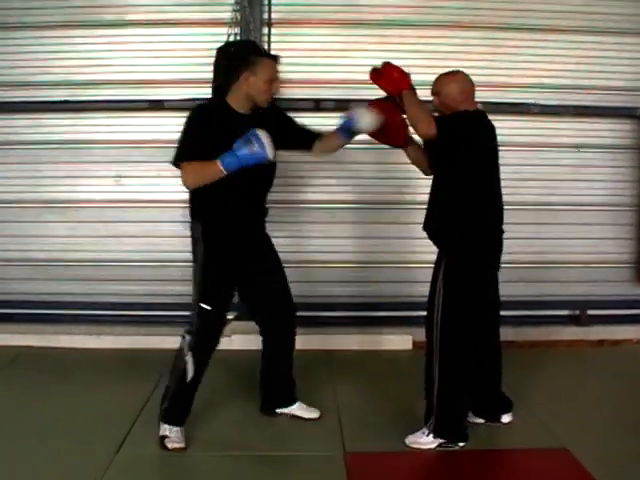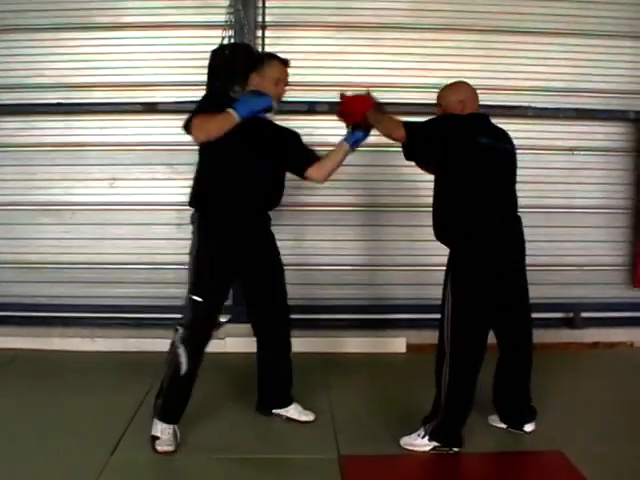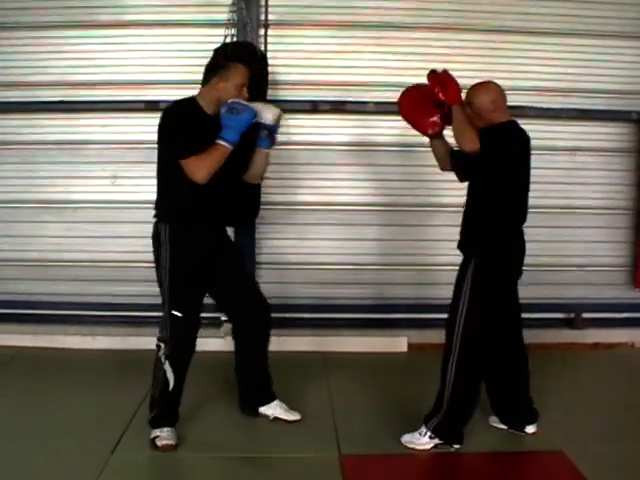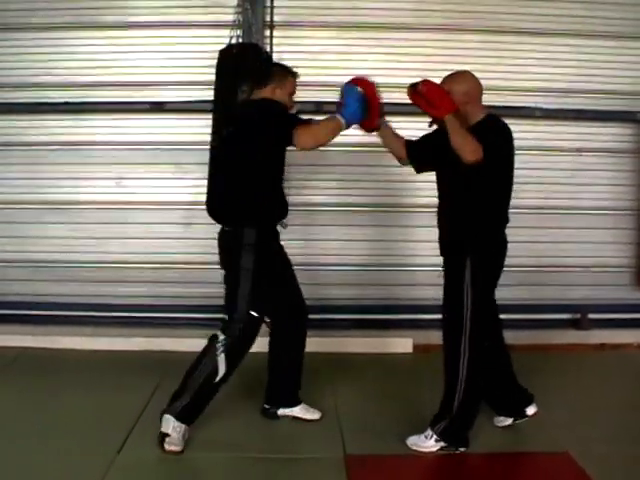
dt=0.7s
person 1, frame 1
left shoulder: (270, 119)
right shoulder: (205, 117)
left elbow: (316, 143)
right elbow: (190, 176)
left wrist: (349, 128)
right wrist: (231, 159)
left hip: (251, 233)
right hip: (214, 234)
left knee: (280, 315)
right knee: (205, 326)
left ankle: (279, 398)
right ankle: (172, 418)
person 1, frame 2
left shoulder: (277, 134)
right shoulder: (220, 104)
left elbow: (316, 172)
right elbow: (199, 132)
left wrist: (349, 143)
right wrist: (241, 109)
left hip: (256, 230)
right hip: (220, 229)
left knee: (275, 318)
right knee: (199, 322)
left ankle: (276, 398)
right ankle: (166, 416)
person 1, frame 3
left shoulder: (230, 121)
right shoulder: (180, 116)
left elbow: (251, 177)
right elbow: (198, 172)
left wrist: (263, 140)
right wrist: (229, 137)
left hip: (216, 237)
right hip: (179, 237)
left knee: (254, 313)
right knee: (179, 330)
left ankle: (259, 399)
right ankle: (162, 419)
person 1, frame 4
left shoulder: (257, 119)
right shoulder: (258, 113)
right elbow: (305, 139)
right wrist: (346, 114)
left hip: (261, 234)
right hip: (247, 237)
left knee: (292, 317)
right knee: (240, 330)
left ankle: (281, 400)
right ankle: (179, 415)
person 2, frame 1
left shoulder: (472, 126)
right shoulder: (468, 131)
left elbow: (428, 131)
right elbow: (434, 166)
left wrist: (401, 90)
left hip: (466, 247)
right hip: (480, 243)
left knee: (447, 333)
right knee: (481, 326)
left ankle: (445, 428)
right ankle: (493, 405)
person 2, frame 2
left shoulder: (455, 130)
right shoulder: (500, 138)
left elbow: (399, 132)
left wrist: (371, 111)
right wrist: (444, 165)
left hip: (474, 249)
right hip: (509, 243)
left knee: (460, 340)
right knee: (514, 331)
left ankle: (443, 431)
right ankle: (517, 412)
person 2, frame 3
left shoulder: (511, 137)
right shoulder: (498, 139)
left elbow: (469, 144)
right elbow: (451, 162)
left wrist: (451, 99)
right wrist: (435, 129)
left hip: (489, 253)
right hip: (503, 249)
left knee: (466, 338)
right knee: (503, 332)
left ankle: (445, 428)
right ankle: (518, 413)
person 2, frame 4
left shoulder: (495, 132)
right shoulder: (448, 135)
left elbow: (472, 155)
right elbow: (409, 154)
left wrist: (444, 113)
right wrist: (379, 123)
left hip: (478, 250)
right hip: (461, 246)
left knee: (466, 337)
right knee: (481, 329)
left ankle: (451, 431)
right ankle: (515, 402)
